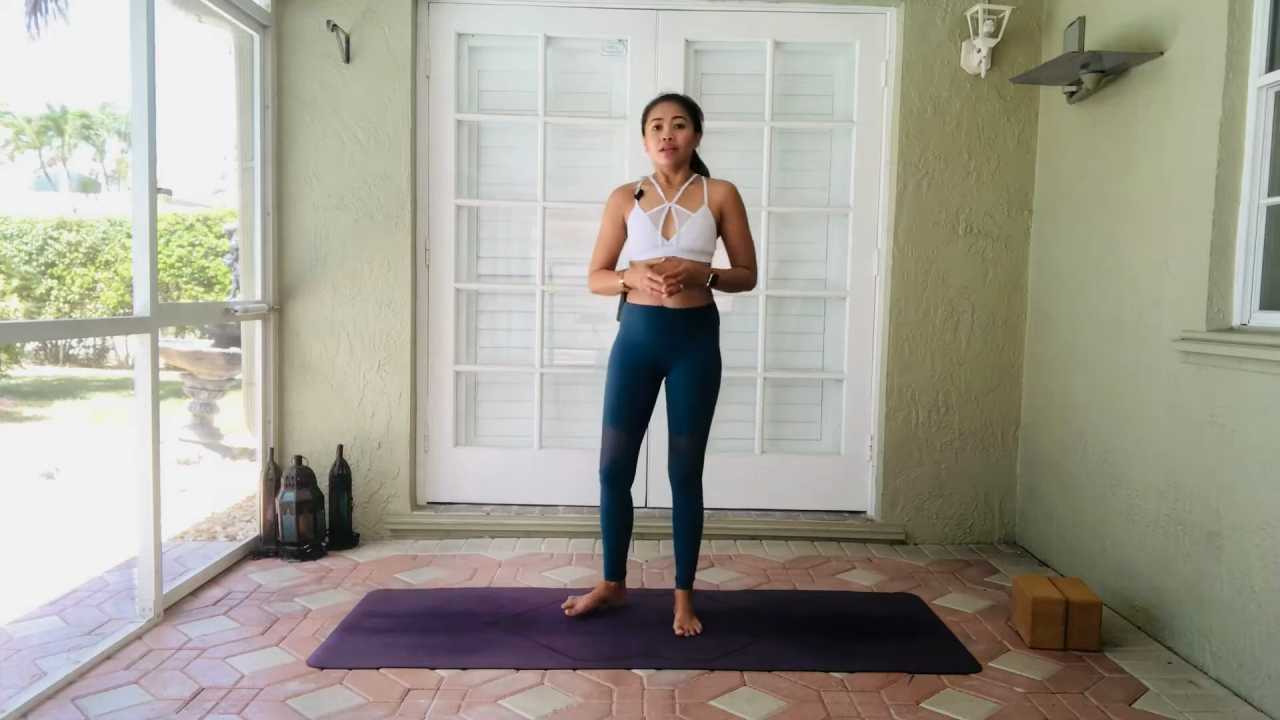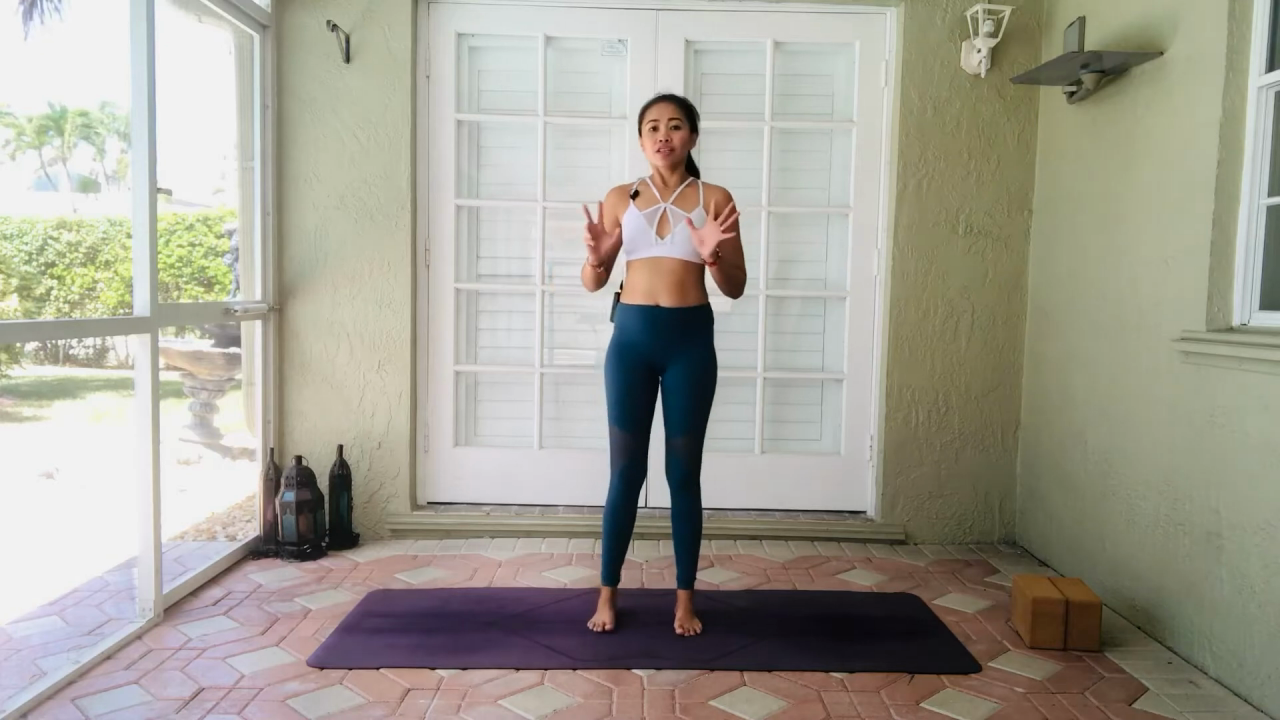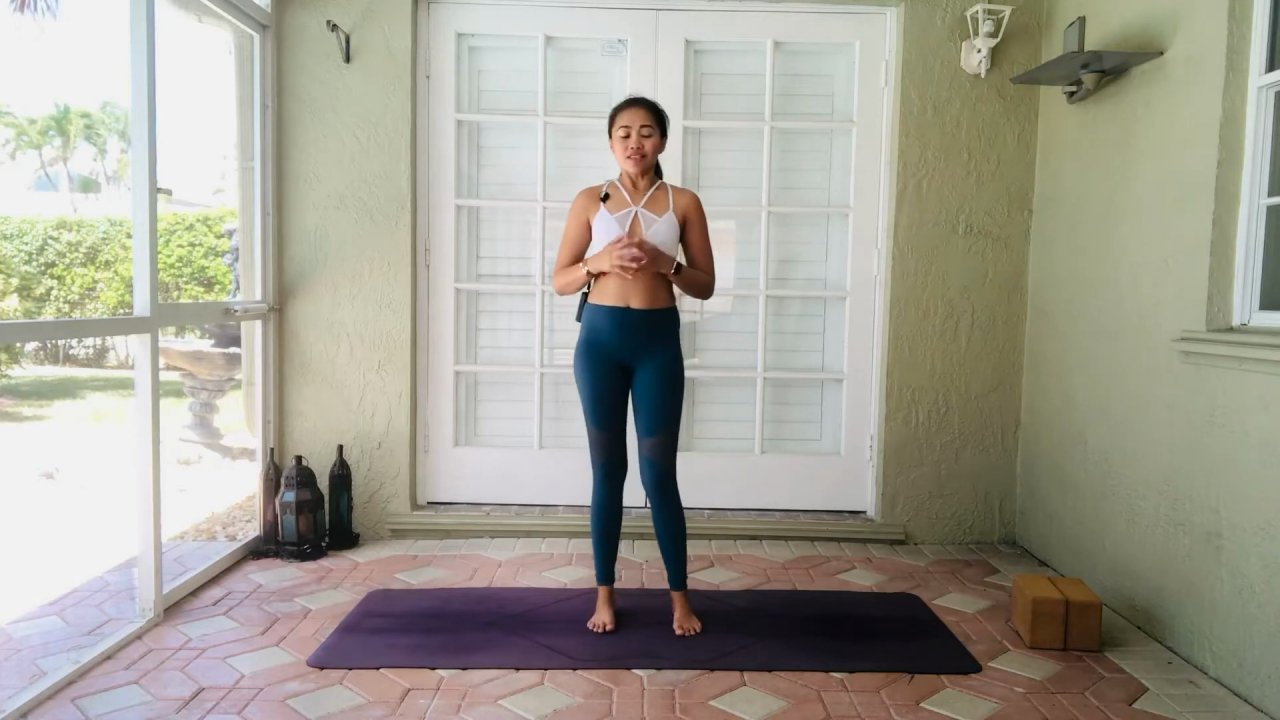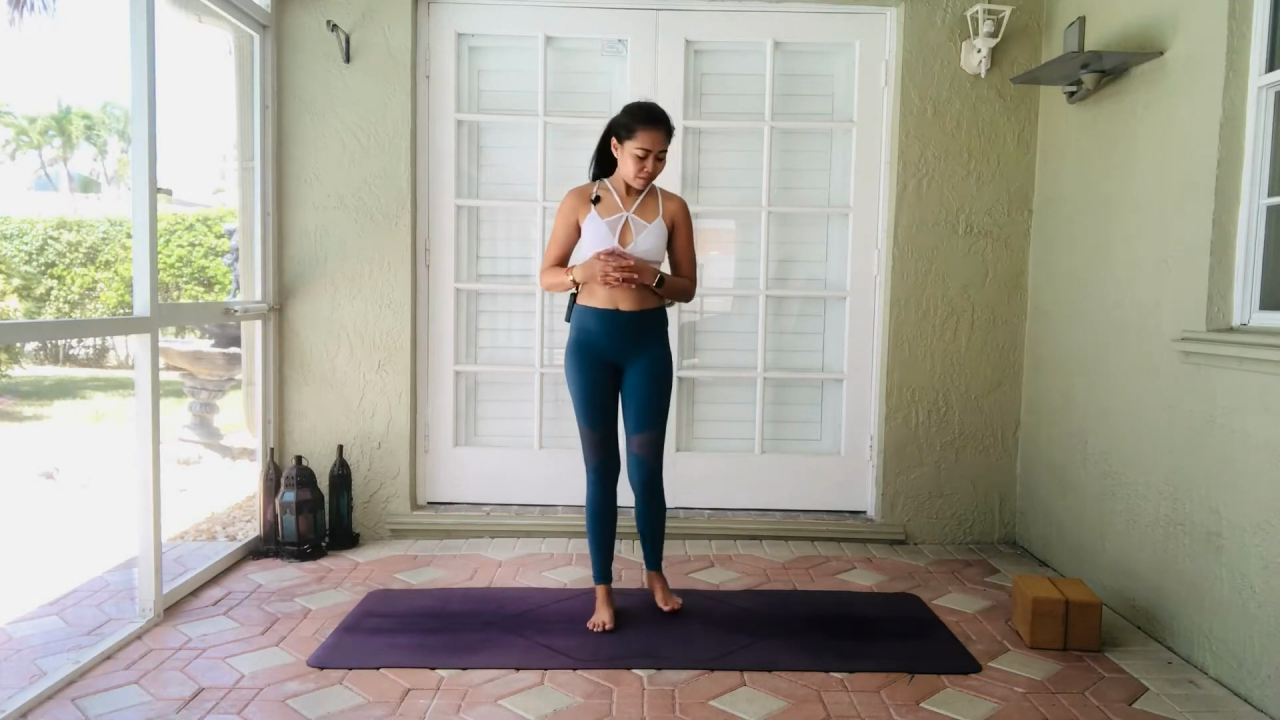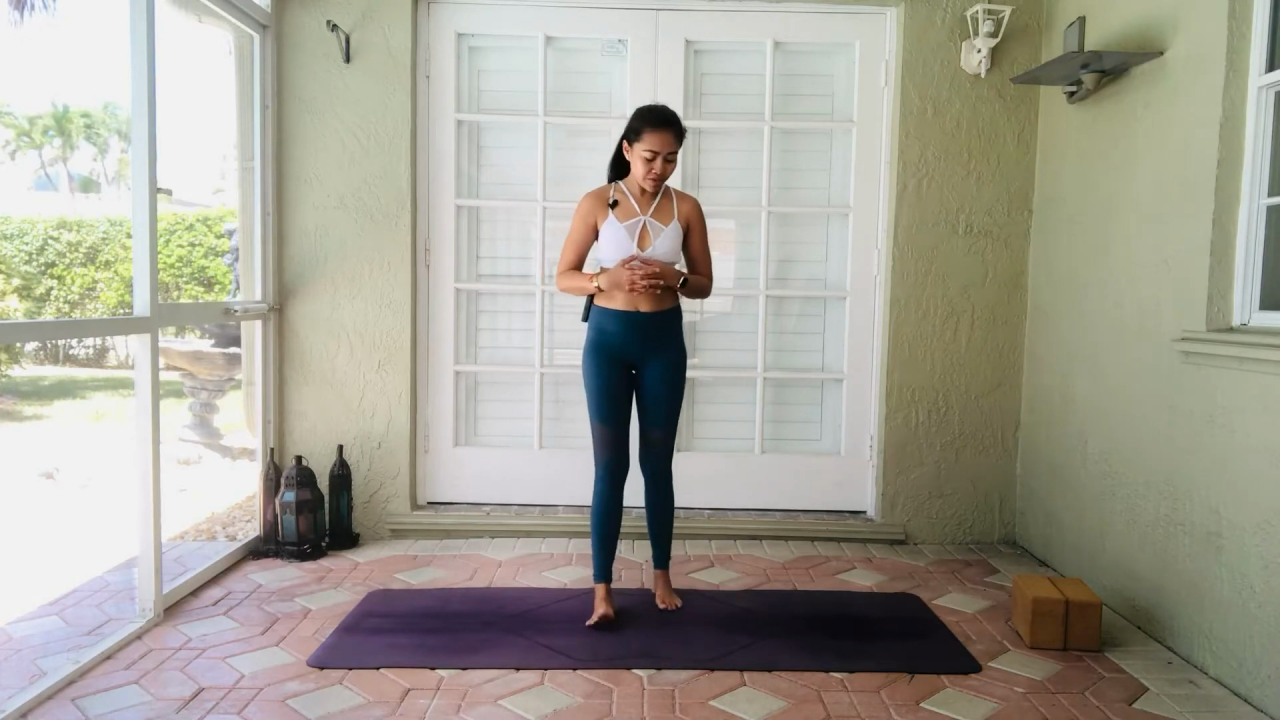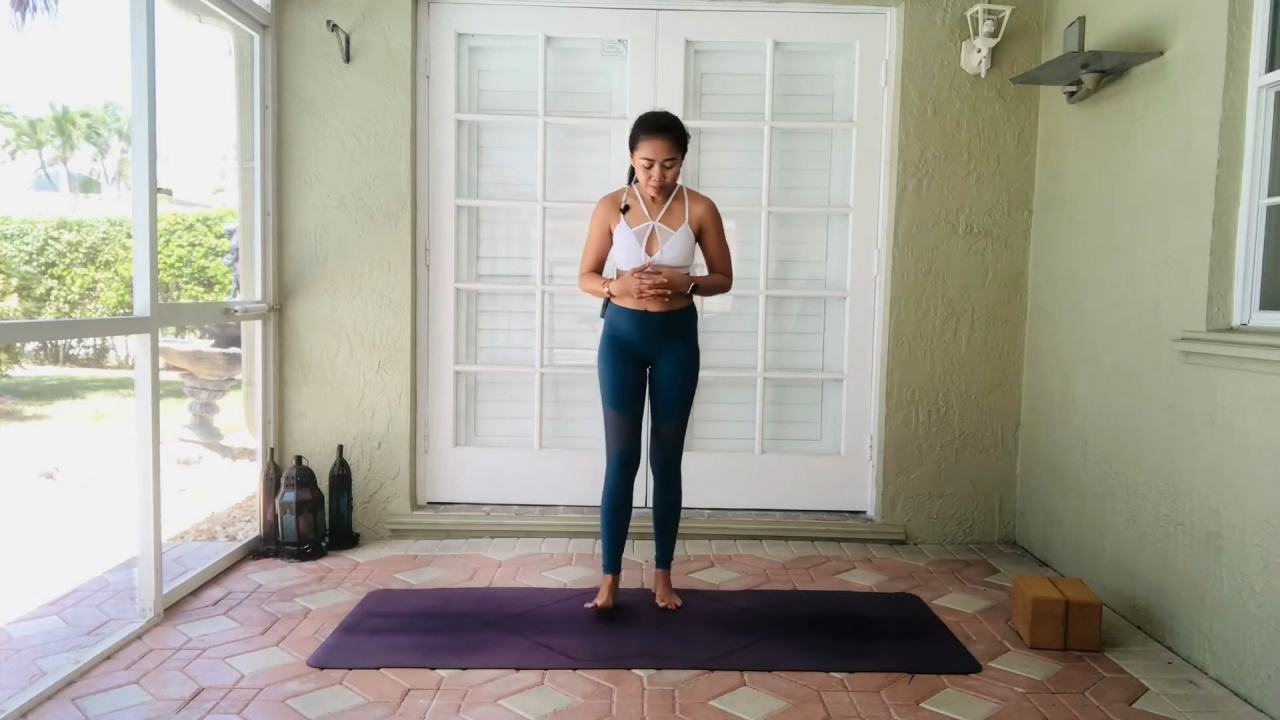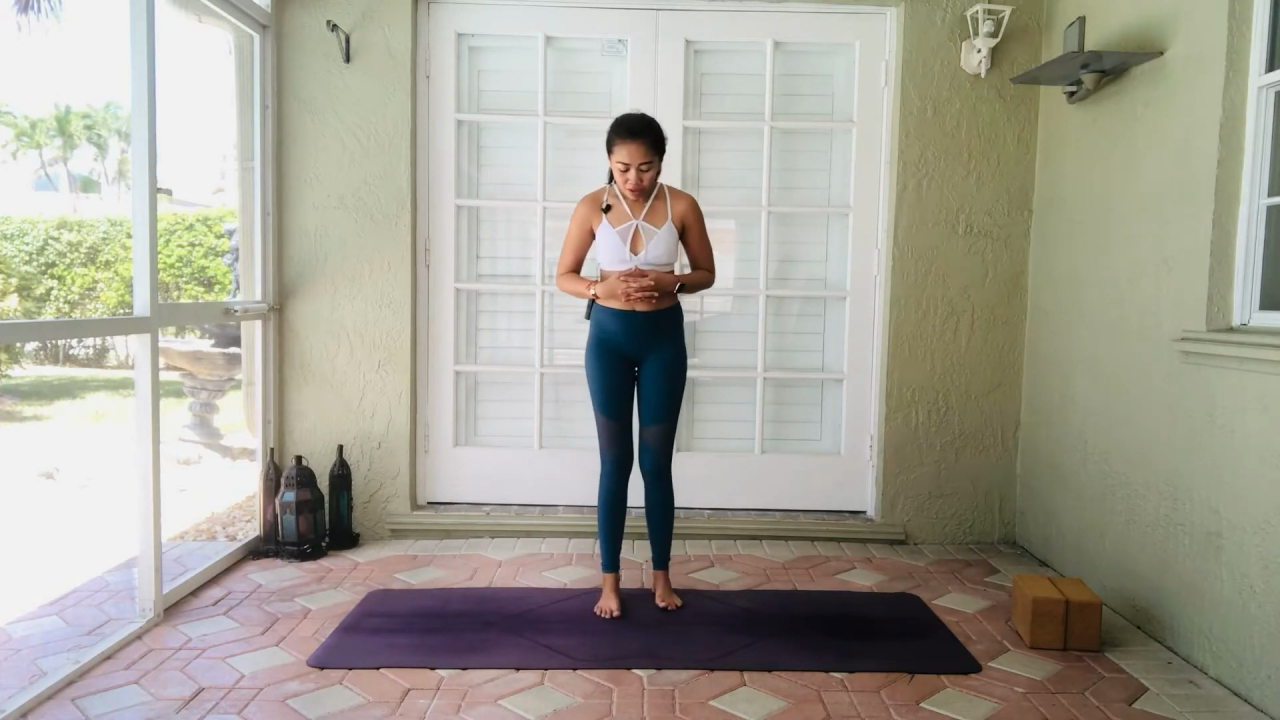
dt=0.4s
person 1, frame 1
left shoulder: (721, 194)
right shoulder: (625, 198)
left elbow: (748, 275)
right elbow: (595, 277)
left wrist: (701, 274)
right wrist: (632, 277)
left hip: (695, 337)
right hip: (637, 335)
left knee: (685, 472)
right knee: (614, 467)
left ankle: (683, 596)
right ankle: (612, 582)
person 1, frame 2
left shoulder: (715, 200)
right shoulder: (619, 198)
left elbow: (735, 288)
right elbow: (593, 283)
left wrist: (713, 256)
right wrist: (595, 257)
left hip: (690, 337)
right hip: (631, 335)
left knee: (683, 473)
right knee: (625, 470)
left ankle: (684, 596)
right ankle: (607, 592)
person 1, frame 3
left shoulder: (683, 202)
right shoulder: (589, 201)
left elbow: (706, 286)
right elbow: (560, 282)
left wrist: (667, 265)
right wrist: (597, 262)
left hip: (658, 339)
right hip: (600, 337)
left knee: (659, 473)
right knee: (607, 470)
left ankle: (679, 595)
right ankle: (604, 593)
person 1, frame 4
left shoulder: (672, 208)
right shoulder: (579, 200)
left elbow: (687, 287)
right elbow: (547, 274)
left wrist: (650, 276)
right wrist: (582, 272)
left hip: (647, 340)
right hip: (590, 338)
left knee: (646, 470)
right knee: (601, 469)
left ankle: (655, 573)
right ankle: (603, 592)
person 1, frame 5
left shoulder: (686, 208)
right shoulder: (596, 203)
left elbow: (705, 283)
right elbow: (564, 277)
left wrist: (673, 278)
right wrist: (607, 279)
left hip: (664, 339)
right hip: (608, 337)
left knee: (657, 464)
right knee: (610, 466)
left ankle: (661, 574)
right ankle: (602, 590)
person 1, frame 6
left shoulder: (700, 209)
right shoulder: (610, 207)
left elbow: (724, 278)
right elbow: (585, 276)
left wrist: (684, 283)
right wrist: (618, 286)
left hip: (676, 338)
right hip: (621, 335)
left knee: (667, 459)
right knee: (621, 457)
left ankle: (662, 574)
right ankle: (609, 578)
person 1, frame 7
left shoulder: (682, 206)
right shoulder: (592, 206)
left elbow: (706, 273)
right elbow: (564, 275)
left wrist: (671, 283)
right wrist: (601, 288)
left hip: (663, 336)
right hip: (609, 336)
left knee: (656, 460)
right knee: (614, 461)
left ankle: (661, 573)
right ankle: (609, 580)
